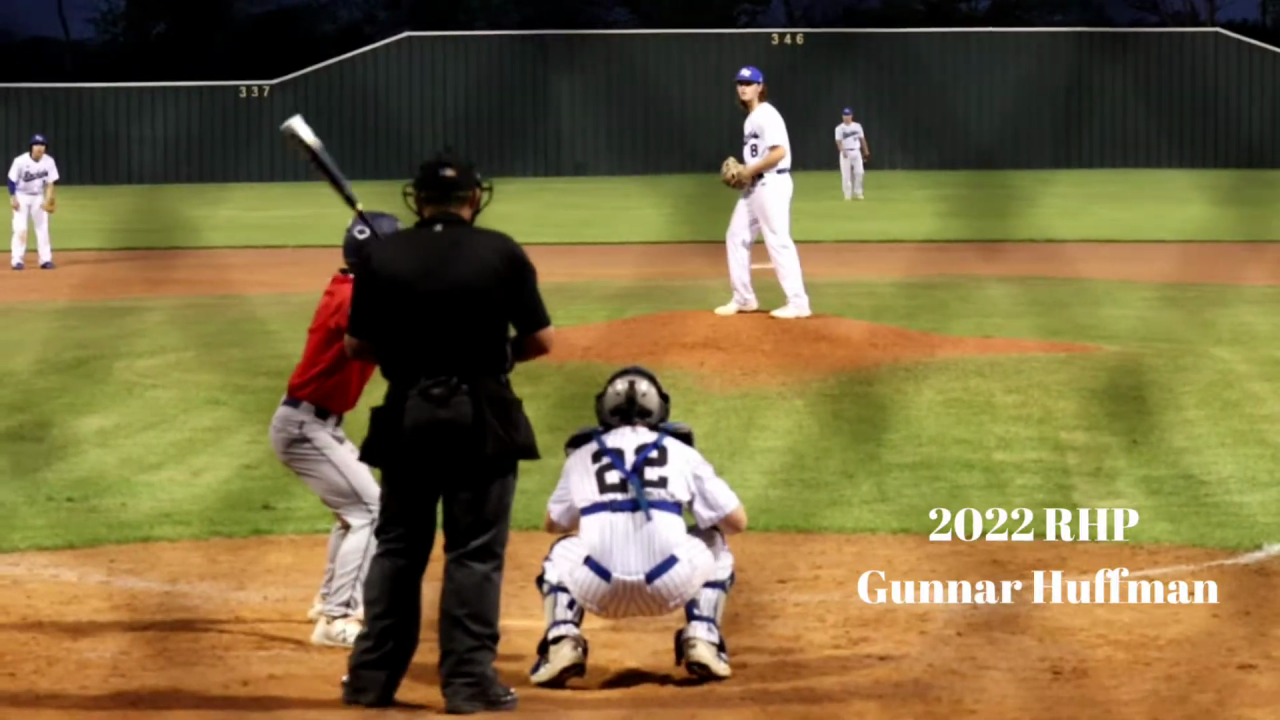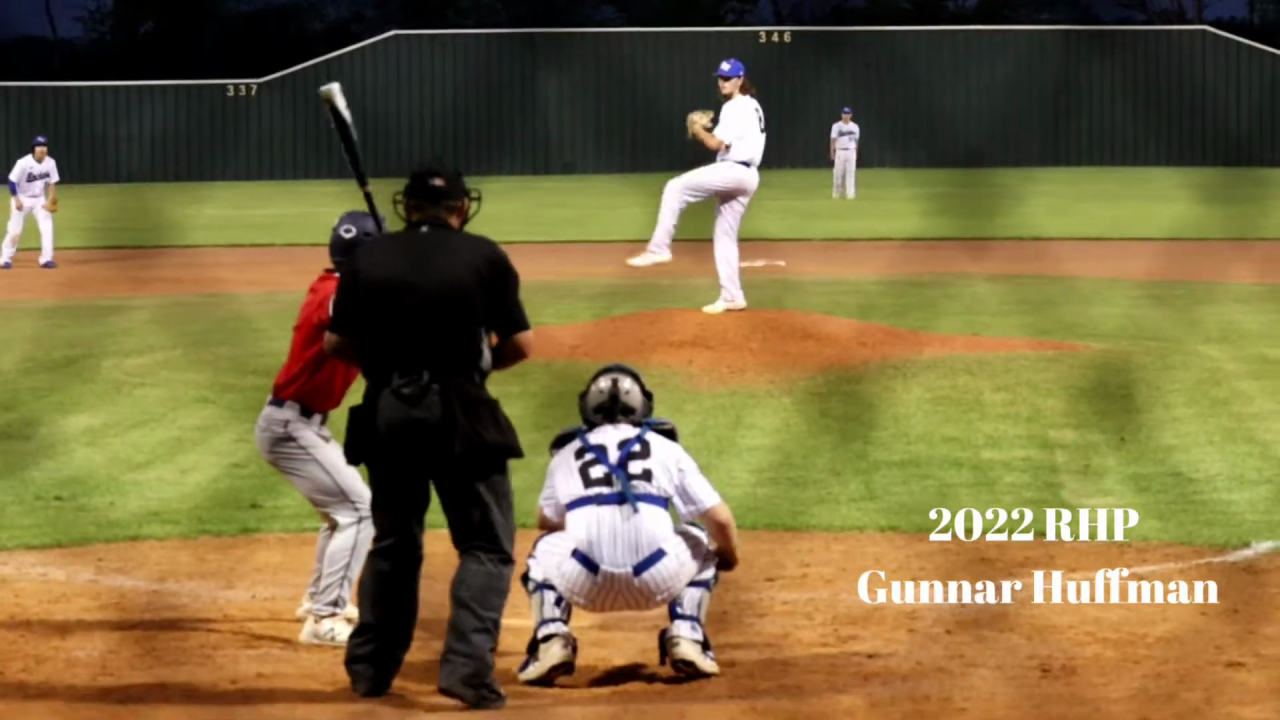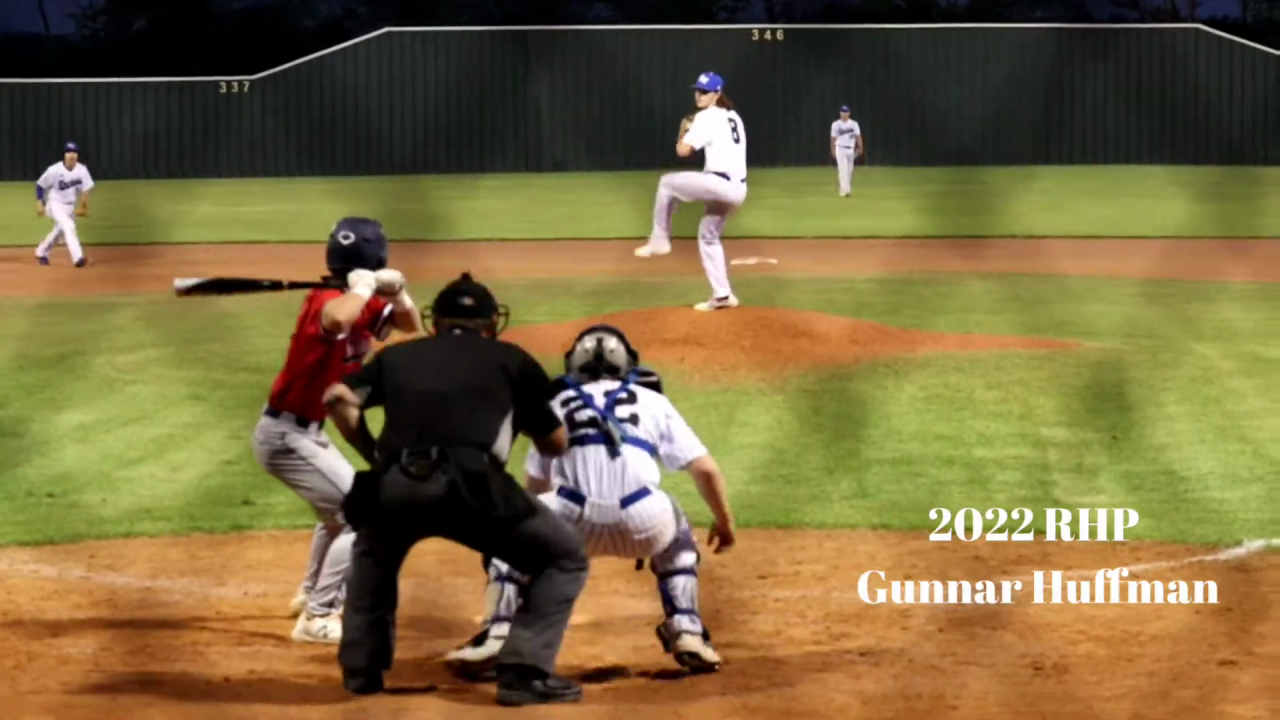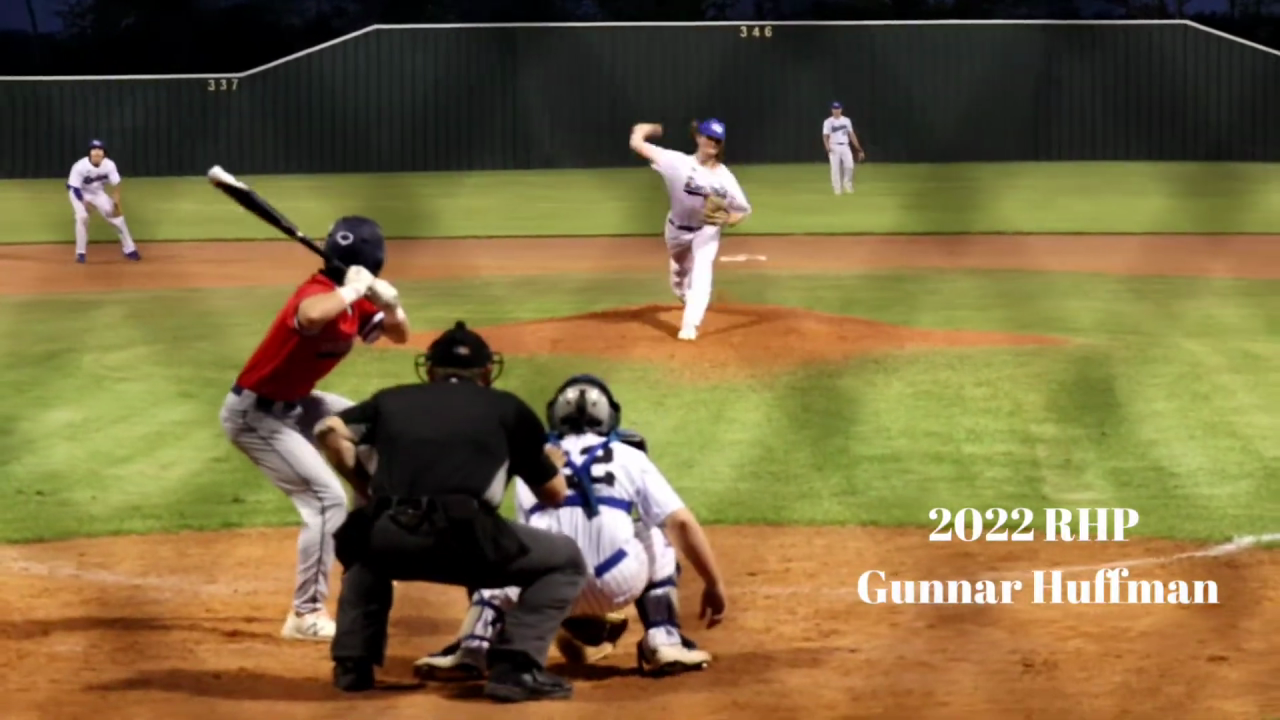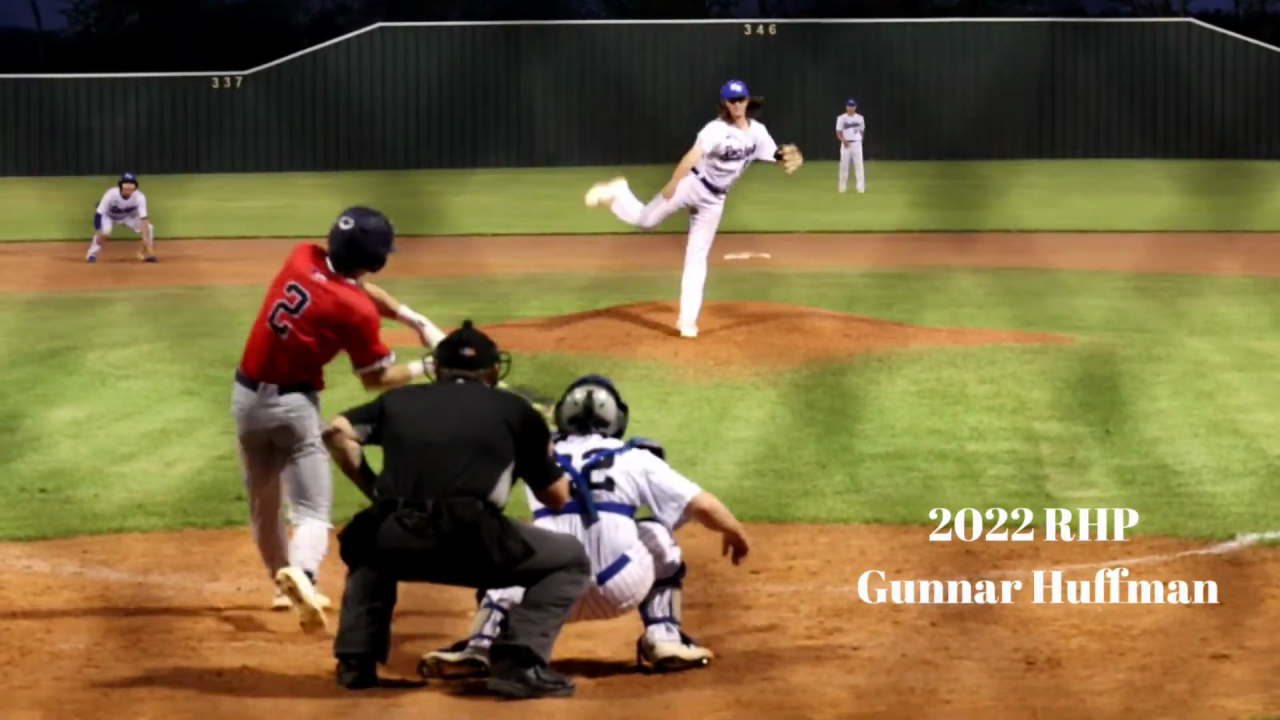
dt=0.5s
person 1, frame 1
left shoulder: (382, 255)
right shoulder: (500, 252)
left elbow: (357, 346)
right elbow: (541, 339)
left hip: (408, 415)
right hip: (480, 415)
left knee: (398, 548)
right knee: (475, 553)
left ankle: (372, 676)
right ankle: (468, 681)
person 1, frame 2
left shoulder: (368, 257)
right shoulder: (484, 255)
left elbow: (335, 342)
right elbow: (520, 345)
left hip: (387, 414)
right hip: (460, 415)
left knee: (392, 544)
right knee: (487, 546)
left ankle: (370, 669)
right ankle: (465, 667)
person 1, frame 3
left shoulder: (398, 354)
right shoulder: (511, 358)
left elbow: (337, 398)
right elbow: (555, 445)
left wrist: (373, 453)
right wrist: (519, 418)
left hip: (395, 488)
right hip: (469, 487)
left knee: (373, 554)
right knee: (564, 559)
left ankle: (361, 669)
right ankle: (525, 673)
person 1, frame 4
left shoulder: (392, 399)
right shoulder: (508, 407)
left elbow: (330, 431)
right elbow: (554, 493)
left wrist: (366, 490)
right wrist: (553, 460)
left hip: (389, 541)
right hip: (462, 541)
left knee: (369, 537)
right knee: (565, 561)
left ankle: (353, 662)
right ankle: (516, 668)
person 1, frame 5
left shoulder: (399, 399)
right shoulder: (515, 408)
left elbow: (337, 431)
right elbow: (557, 496)
left wrist: (373, 490)
right wrist: (546, 455)
left hip: (396, 542)
right hip: (469, 542)
left knee: (373, 541)
right knee: (570, 559)
left ankle: (356, 659)
right ankle: (520, 663)
person 2, frame 1
left shoulder: (356, 290)
right shoulder: (349, 297)
left hip: (314, 421)
right hip: (305, 425)
left knee: (355, 510)
right knee: (372, 513)
left ankle: (332, 600)
right ankle: (335, 620)
person 2, frame 2
right shoulder: (333, 291)
left hip: (302, 423)
right hip: (289, 426)
left knee: (343, 507)
right knee: (360, 510)
left ankle: (322, 599)
right ankle: (323, 619)
person 2, frame 3
left shoulder: (357, 299)
right shoulder: (327, 300)
left elbow: (410, 325)
right elbow: (339, 321)
left wrist: (396, 291)
right wrist: (362, 288)
left hip: (303, 430)
right hip: (287, 436)
left knee: (342, 507)
left ankle: (312, 593)
right ankle: (317, 618)
person 2, frame 4
left shoulder: (356, 302)
right shoulder: (322, 294)
left elbow: (400, 335)
right elbow: (310, 318)
left wrist: (390, 301)
right wrist: (351, 290)
left hip: (288, 403)
right hip: (254, 414)
right knee: (327, 500)
right ankle: (306, 615)
person 2, frame 5
left shoulder: (304, 258)
right shoulder: (359, 310)
right elbow: (378, 380)
left wrist: (417, 321)
right wrist: (428, 365)
left hip: (246, 399)
right hip: (290, 406)
left knee: (264, 506)
right knee: (310, 511)
left ankle: (285, 583)
right ankle: (298, 575)
person 3, frame 1
left shoulder: (582, 455)
right shoulder: (681, 452)
left elbow: (553, 523)
right elbow: (737, 521)
right wrist: (708, 514)
left hip: (599, 589)
right hip: (669, 585)
left knee: (561, 555)
right knee: (714, 547)
left ankle: (562, 645)
right ankle: (702, 641)
person 3, frame 2
left shoulder: (567, 454)
right shoulder: (665, 447)
left elbow: (545, 521)
right elbow: (720, 519)
right wrist: (728, 555)
left hip: (586, 582)
right hip: (656, 579)
left knee: (546, 552)
right knee: (699, 548)
left ankle: (552, 642)
right ankle: (686, 639)
person 3, frame 3
left shoulder: (556, 404)
right shoulder: (650, 400)
left elbow: (536, 487)
right elbow: (705, 469)
right wrist: (724, 521)
left hip: (573, 516)
right hip: (641, 516)
right knee: (677, 536)
left ankle: (498, 637)
right ankle: (686, 634)
person 3, frame 4
right shoulder: (629, 456)
right elbow: (682, 523)
right wrist: (714, 584)
right hip: (617, 581)
right knee: (655, 542)
left ankle: (471, 651)
right ankle: (664, 642)
person 3, frame 5
right shoulder: (635, 458)
right elbow: (703, 506)
right wrist: (737, 534)
right hip: (620, 588)
right knee: (658, 537)
left ankle: (479, 647)
right ankle: (664, 638)
person 4, frame 1
left shoulder: (767, 114)
right shoulder: (750, 119)
left elbow: (779, 153)
left wrist: (750, 170)
right wrist: (743, 172)
left hip: (772, 184)
right hip: (756, 185)
left knee: (778, 242)
right knee: (736, 237)
left ankle: (798, 303)
right ankle: (744, 298)
person 4, frame 2
left shoulder: (736, 107)
right shoulder: (753, 106)
left elbow: (715, 144)
left wrist: (697, 130)
right wrist: (709, 131)
left hip: (734, 171)
right hip: (747, 176)
left knee: (675, 189)
right knee: (725, 235)
left ankle: (658, 249)
right ankle: (731, 297)
person 4, frame 3
left shoulder: (706, 117)
right shoulder: (734, 117)
left elbow: (683, 150)
left wrist: (684, 134)
right wrist: (694, 137)
left hip: (717, 185)
right hip: (737, 190)
left knee: (668, 183)
right knee: (708, 238)
left ankle: (659, 240)
right ankle: (722, 296)
person 4, frame 4
left shoulder: (725, 176)
right shoulder: (677, 161)
left elbow: (743, 211)
right elbow: (637, 145)
left wrist: (726, 219)
left hip: (706, 231)
right hip: (678, 229)
left knee: (701, 273)
right knee: (679, 271)
left ankle: (690, 324)
right ankle: (685, 293)
person 4, frame 5
left shoulder: (758, 131)
right shoulder: (715, 129)
left elbow: (776, 156)
right elbow: (692, 155)
left wrist: (788, 158)
right wrist: (673, 182)
left hip: (714, 199)
right hip: (691, 184)
left knee: (698, 256)
right knee: (645, 219)
left ankle: (688, 318)
right ankle: (614, 194)
